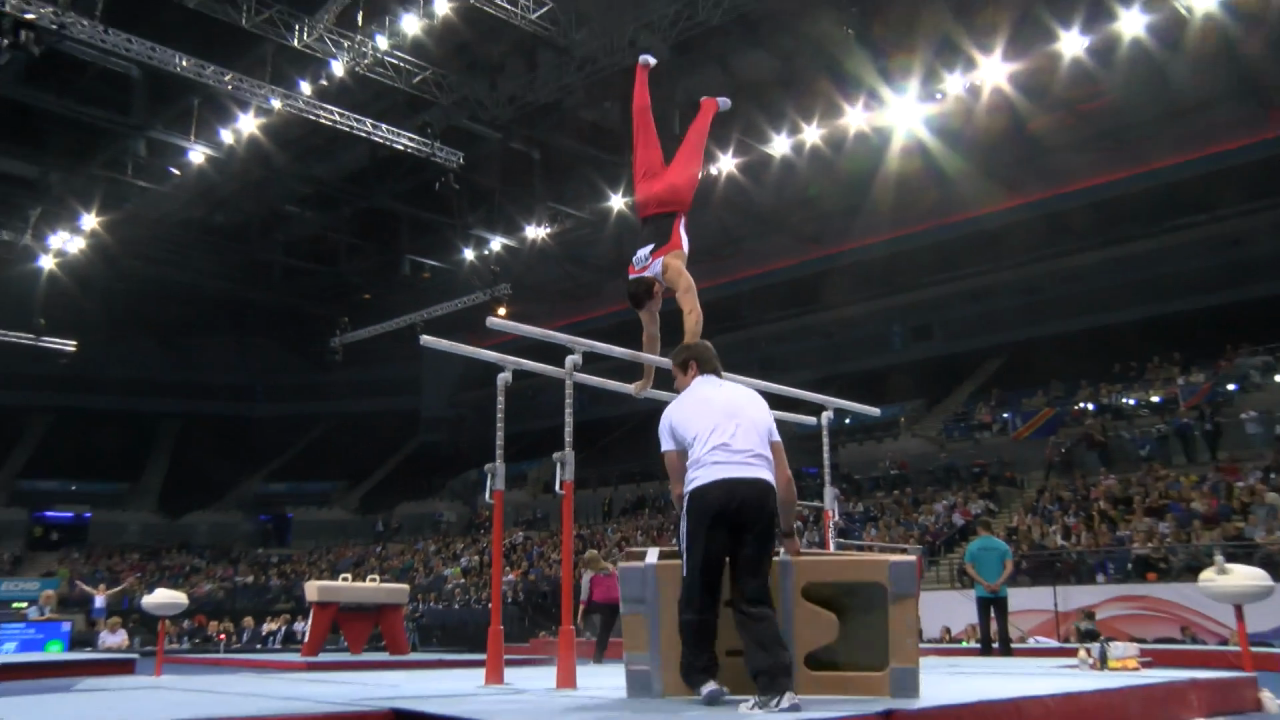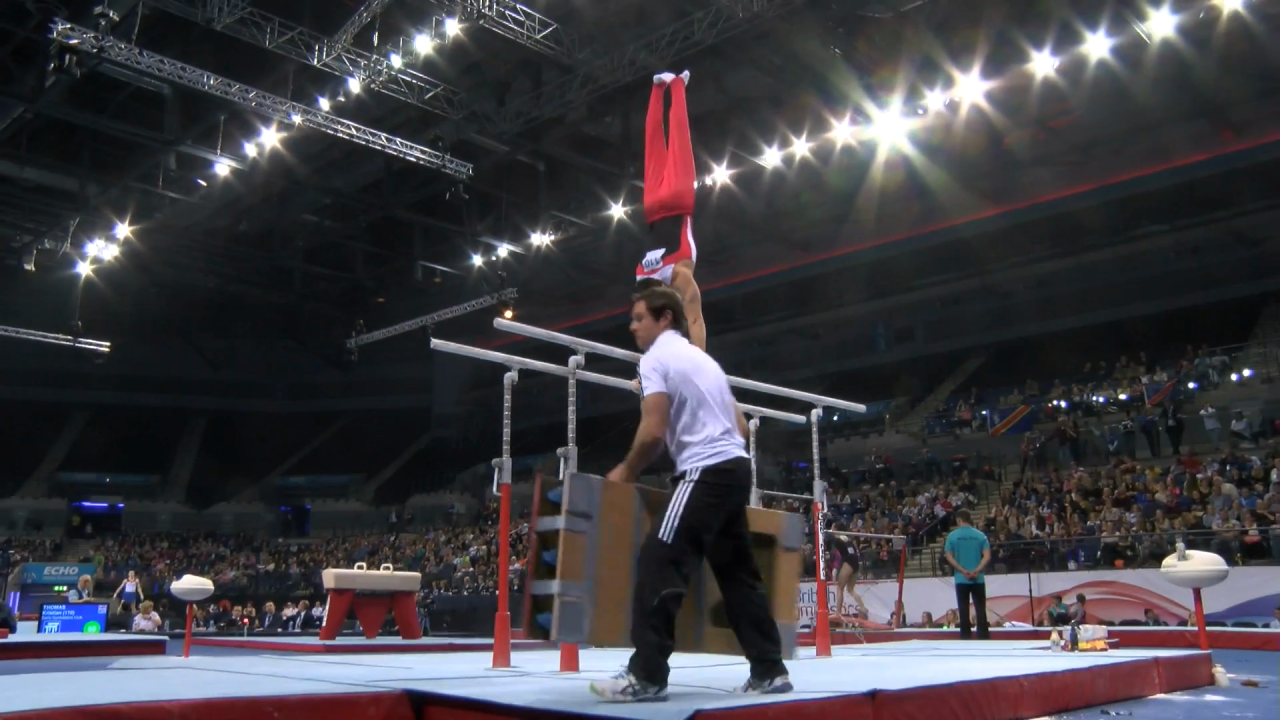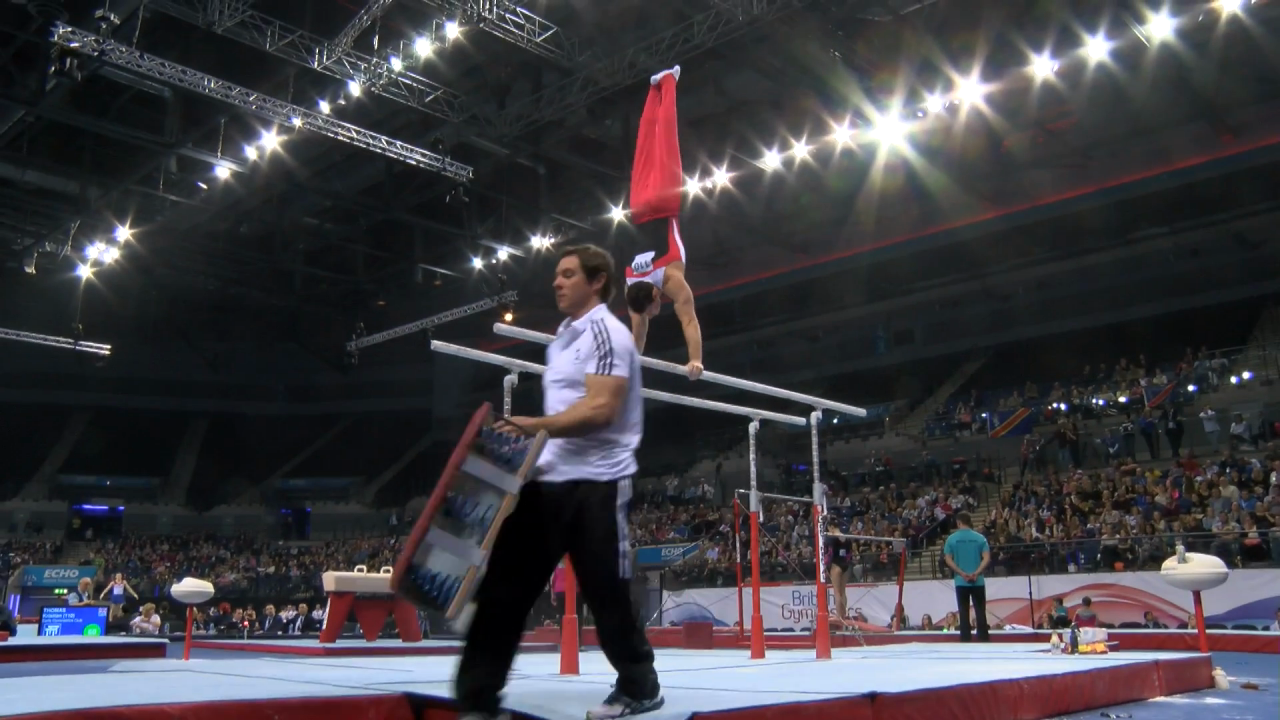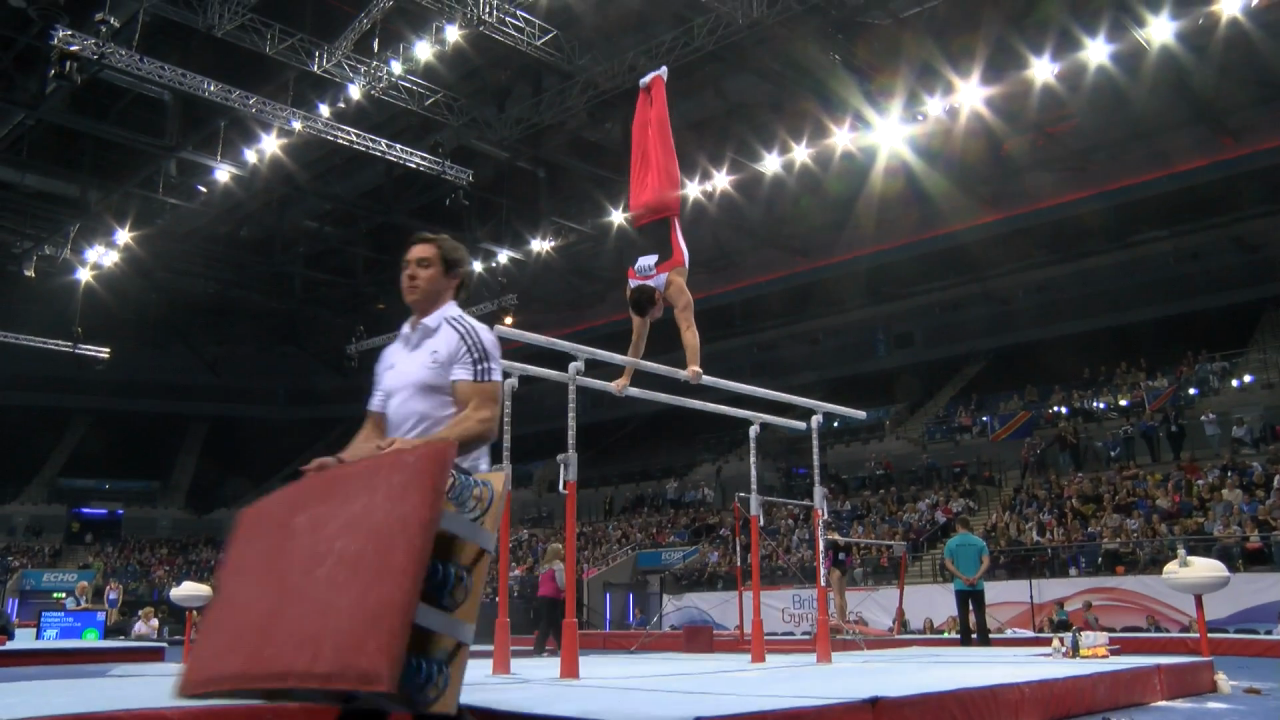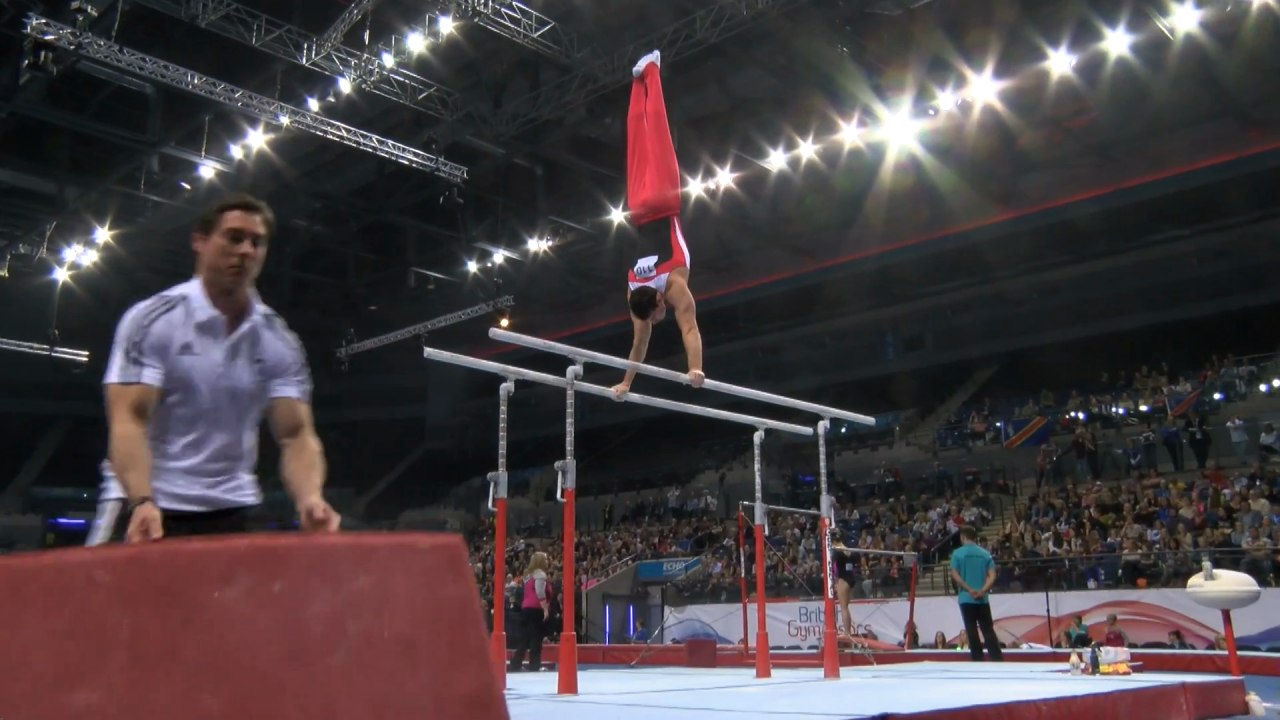
dt=0.5s
person 1, frame 1
left shoulder: (676, 408)
right shoulder: (753, 397)
left elbow: (677, 485)
right elbow: (784, 476)
left wrist: (691, 515)
right wrist: (788, 532)
left hip: (707, 491)
right hip: (758, 489)
left knee: (699, 592)
right knee: (753, 592)
left ankle: (703, 677)
right ankle: (776, 688)
person 1, frame 2
left shoulder: (657, 356)
right shoulder: (699, 358)
left elbow: (653, 432)
right elbow: (741, 427)
left wrist: (626, 472)
left hip: (705, 469)
right hip: (734, 465)
left knee: (659, 560)
right knee: (738, 573)
left ankle: (647, 676)
right ankle: (769, 669)
person 1, frame 3
left shoulder: (606, 333)
right shoulder: (563, 340)
left elbow: (601, 409)
left wrist: (537, 425)
left hip: (598, 480)
right hip: (550, 479)
left knee: (607, 592)
right knee: (505, 580)
person 1, frame 4
left shoulder: (467, 337)
right shoulder: (392, 353)
left elbow: (483, 417)
right elbow: (374, 429)
left wrist: (418, 447)
right wrist: (340, 461)
person 1, frame 5
left shoulder: (280, 344)
right shoulder: (150, 321)
left elbow: (297, 436)
right elbow: (128, 419)
left wrist: (311, 500)
right wrist: (142, 503)
left hip: (231, 513)
right hip: (151, 509)
person 2, frame 1
left shoulder: (672, 271)
right shoulder: (639, 281)
left elbow: (693, 314)
right elbow: (650, 334)
right wrist: (647, 378)
left hip: (670, 200)
right hip: (650, 204)
left knee: (689, 151)
right knee: (643, 134)
right ankle: (641, 70)
person 2, frame 2
left shoulder: (680, 276)
right shoulder: (645, 279)
left elbow: (695, 320)
left hip: (677, 204)
right hip: (658, 209)
left knee: (676, 134)
right knee: (656, 139)
left ankle: (677, 85)
right ankle: (660, 86)
person 2, frame 3
left shoulder: (671, 280)
right shoulder: (634, 286)
left elbow: (690, 321)
right elbow: (638, 333)
left wrist: (696, 359)
left hip: (660, 207)
right hip: (644, 210)
left knee: (663, 134)
right knee: (649, 137)
left ankle: (667, 82)
right ankle: (657, 88)
person 2, frame 4
left shoulder: (673, 285)
right shoulder: (636, 288)
left elbow: (688, 328)
right elbow: (638, 338)
left wrist: (693, 365)
right wrist: (626, 377)
left hip: (661, 208)
right hip: (645, 212)
left knee: (657, 137)
right knee: (643, 141)
left ankle: (655, 83)
right ankle: (647, 90)
person 2, frame 5
left shoulder: (675, 285)
right shoulder: (637, 290)
left elbow: (690, 331)
right elbow: (639, 342)
left wrist: (695, 369)
right wrist: (626, 382)
left hip: (660, 208)
right hip: (644, 211)
left knee: (654, 129)
right knee: (640, 133)
left ankle: (649, 71)
